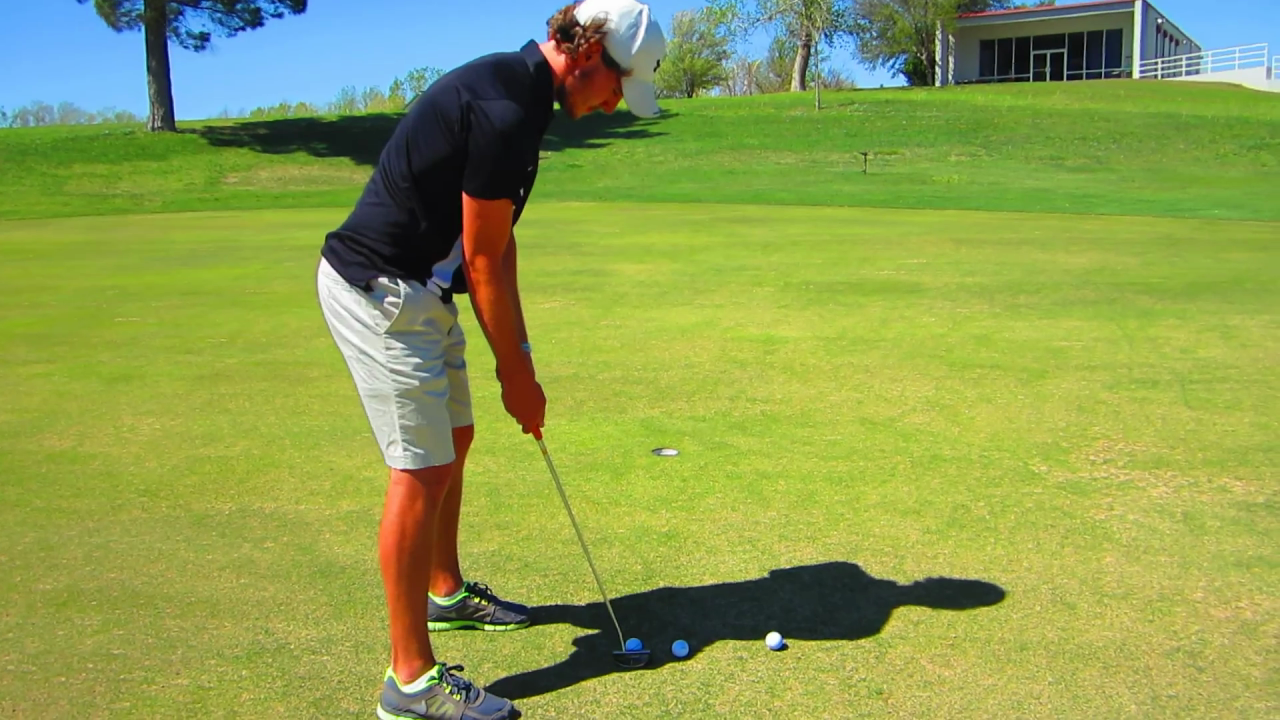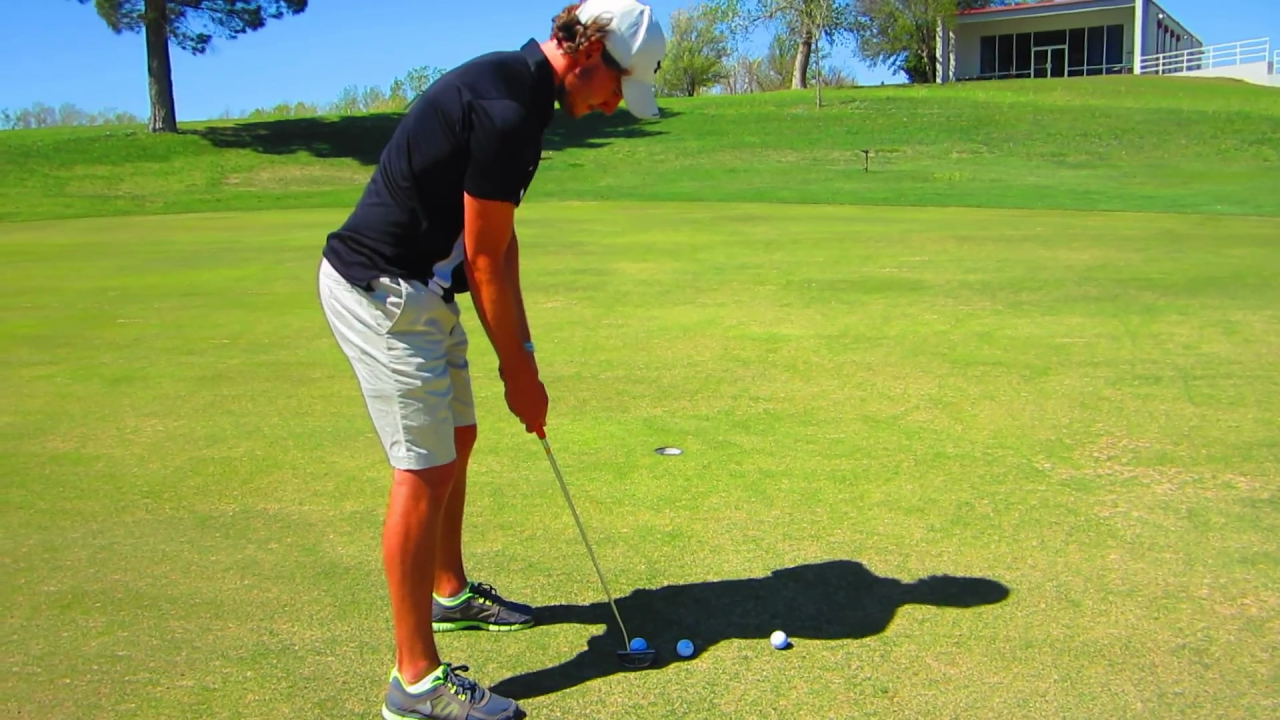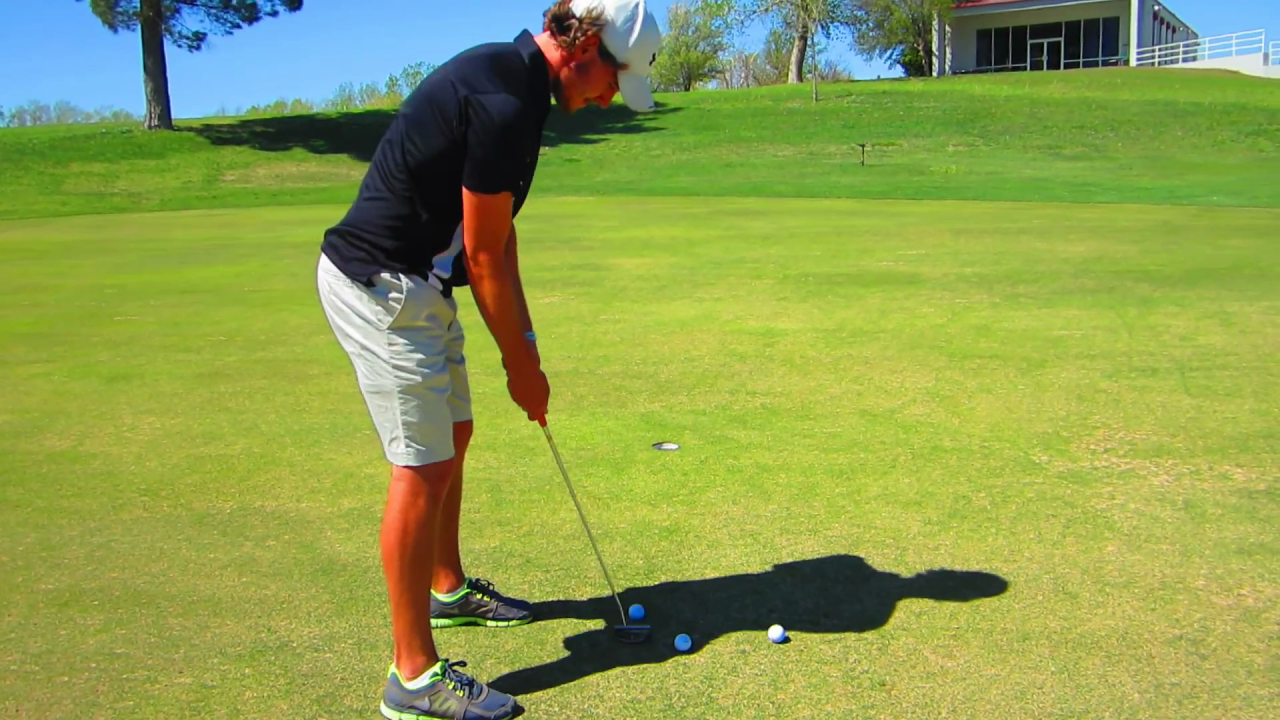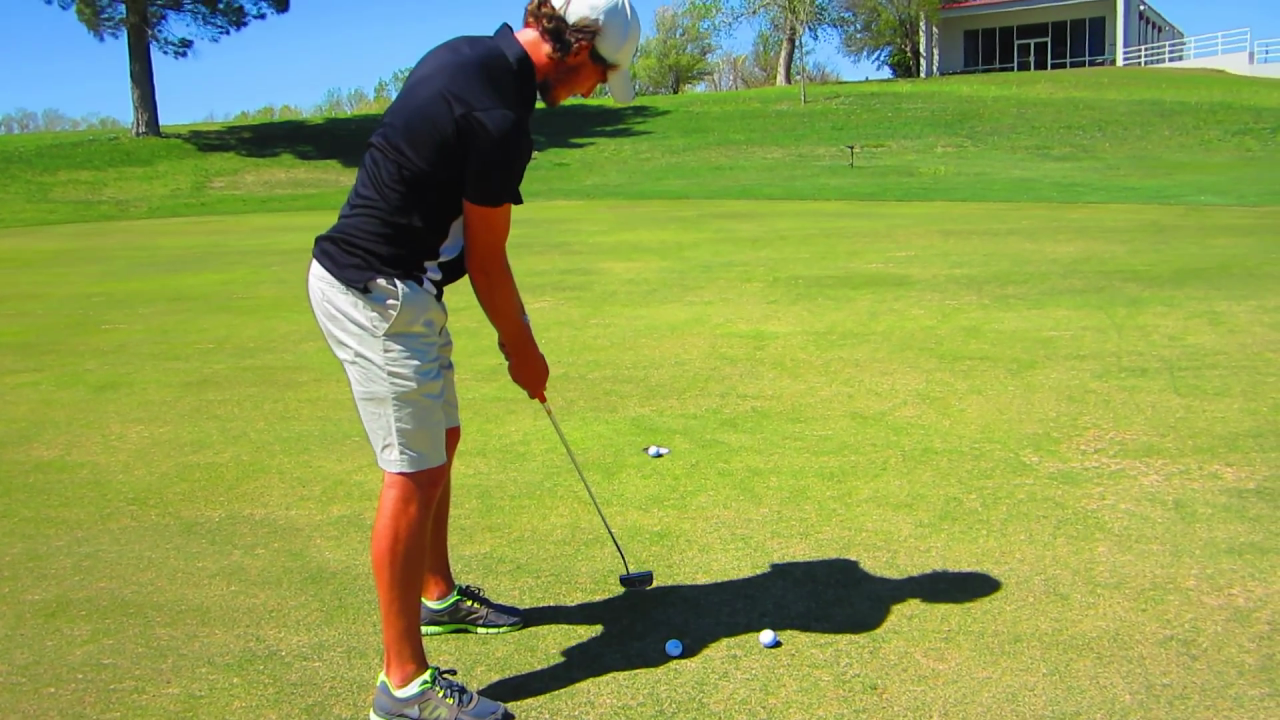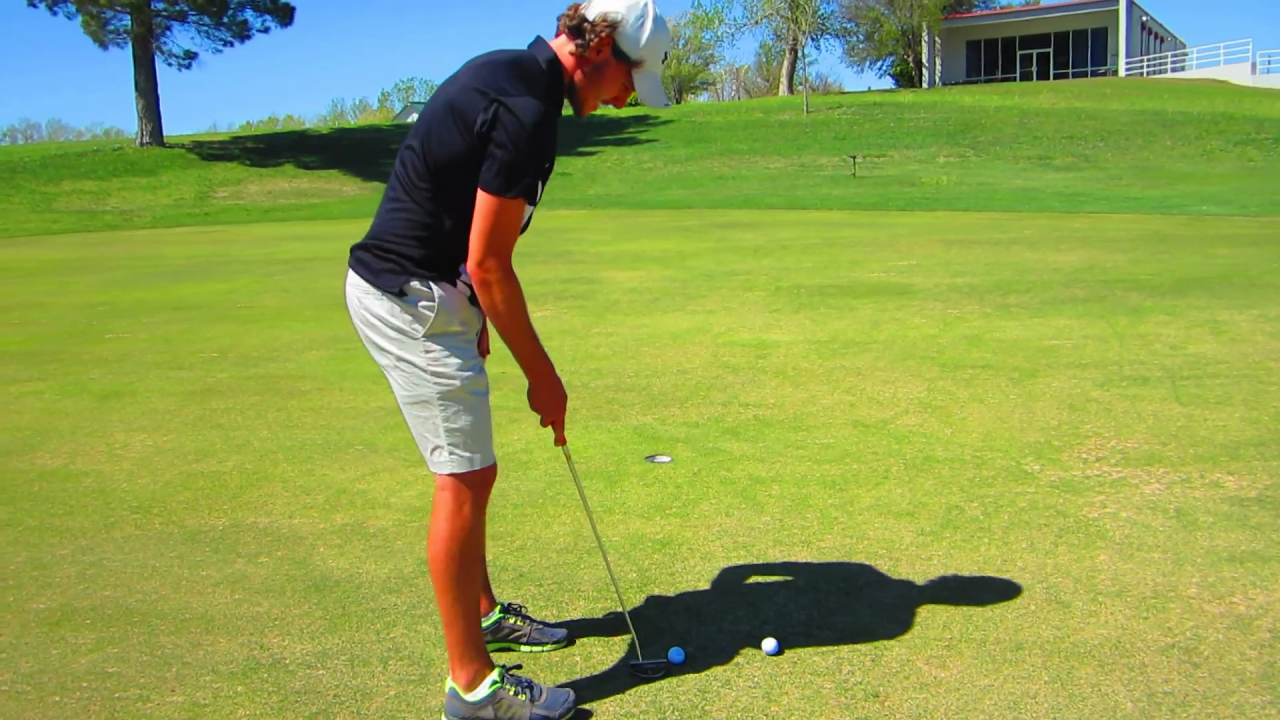
dt=1s
person 1, frame 1
left shoulder: (514, 89)
right shoulder: (504, 110)
left elbow: (496, 245)
right elbow: (484, 262)
left wrist: (521, 354)
right wrist: (516, 374)
left hip: (417, 287)
right hip: (382, 290)
left knee: (453, 440)
right knee: (421, 470)
left ankle: (446, 593)
person 1, frame 2
left shoulder: (516, 88)
right shoulder: (505, 109)
left elbow: (498, 244)
right elbow: (485, 263)
left wrist: (523, 354)
right wrist: (519, 372)
left hip: (419, 287)
right hip: (382, 289)
left knee: (455, 442)
right knee: (425, 470)
left ankle: (449, 592)
person 1, frame 3
left shoulder: (503, 71)
right shoulder: (503, 105)
left elbow: (495, 238)
right elbow: (484, 258)
left wrist: (524, 344)
right wrist: (521, 364)
left hip: (414, 279)
right hip: (381, 285)
left knee: (451, 437)
right knee: (422, 465)
left ankle: (448, 589)
person 1, frame 4
right shoulder: (499, 115)
right elbow: (486, 262)
left wrist: (517, 325)
right wrist: (524, 352)
left hip: (394, 283)
right hip: (377, 293)
left knee: (438, 444)
right knee: (413, 473)
left ankle: (438, 596)
person 1, frame 5
left shoulder: (503, 69)
right shoulder: (527, 112)
right elbow: (488, 264)
left wrist: (472, 317)
right wrist: (541, 374)
left hip: (422, 287)
right hip: (410, 299)
left knee: (471, 462)
right knee: (464, 476)
left ankle: (482, 612)
